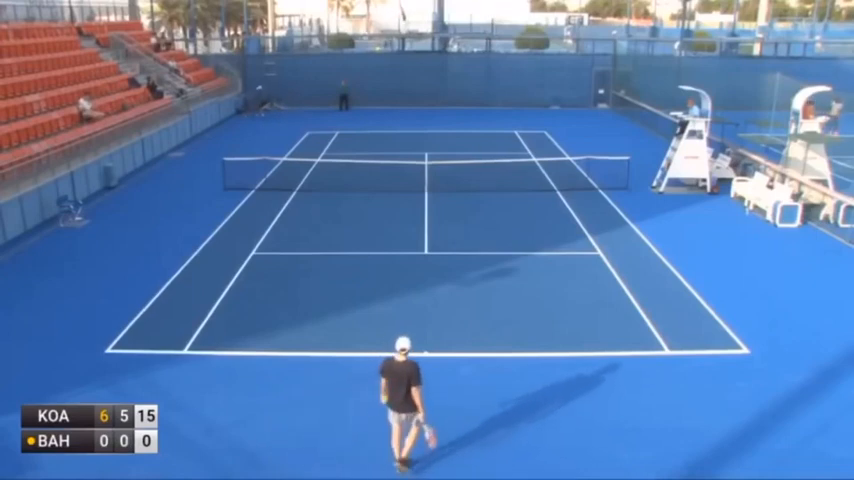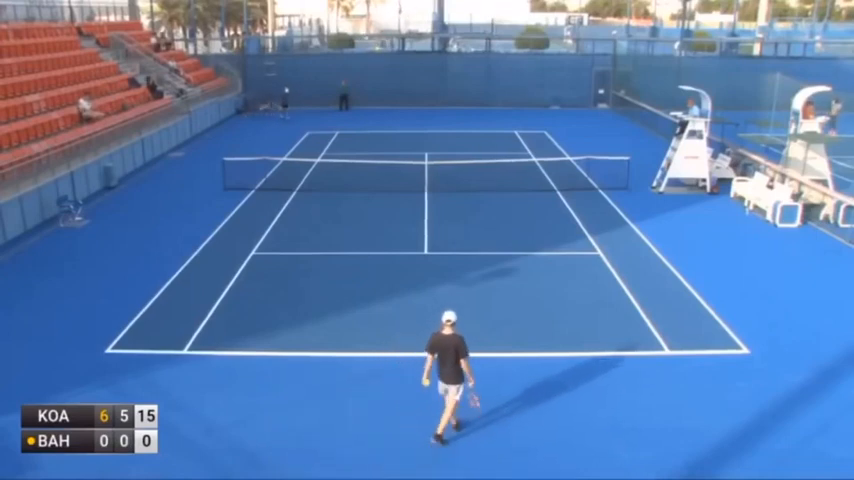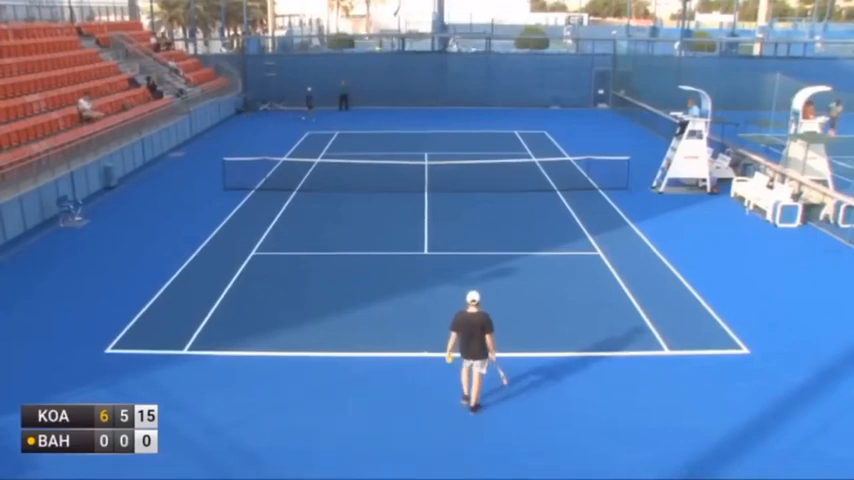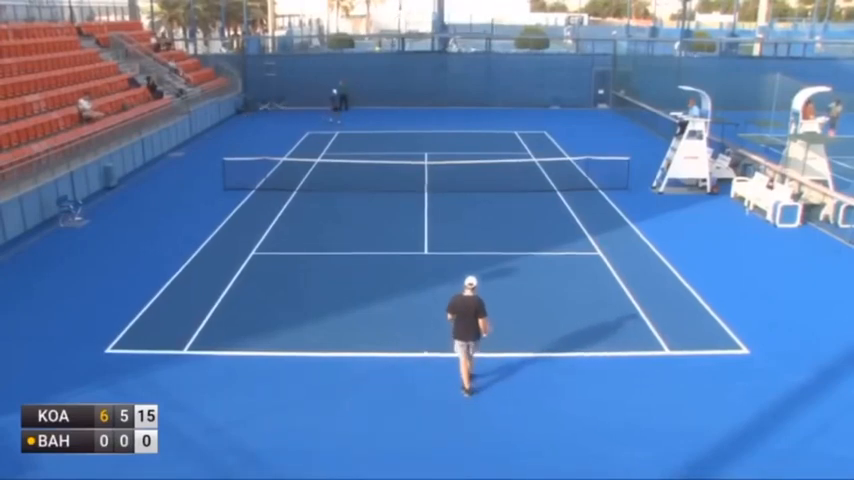
dt=1s
person 1, frame 1
left shoulder: (387, 363)
right shoulder: (413, 367)
left elbow: (384, 381)
right elbow: (415, 390)
left wrist: (384, 394)
right wrist: (421, 410)
left hip: (393, 404)
right hip: (409, 407)
left knee: (396, 431)
right knee: (415, 429)
left ankle: (399, 459)
right ankle: (402, 459)
person 1, frame 2
left shoulder: (434, 337)
right shoulder: (459, 340)
left elbow: (430, 358)
right elbow: (464, 362)
left wrist: (426, 375)
right wrist: (470, 377)
left hip: (442, 376)
right hip: (455, 378)
left knee: (448, 401)
right knee: (451, 406)
left ankle: (454, 423)
right ankle: (438, 434)
person 1, frame 3
left shoulder: (459, 316)
right shoulder: (484, 317)
left elbow: (454, 335)
right elbow: (489, 337)
left wrist: (449, 351)
right wrist: (492, 351)
left hip: (465, 352)
right hip: (480, 353)
left knee: (465, 369)
right knee: (477, 378)
left ankle: (465, 396)
right ankle: (473, 405)
person 1, frame 4
left shoulder: (455, 299)
right shoulder: (478, 301)
left elbow: (450, 317)
right elbow: (482, 321)
right wrist: (485, 331)
left hip: (459, 335)
right hip: (474, 335)
left knee: (463, 359)
right knee: (470, 356)
left ankle: (467, 388)
right ankle: (469, 375)
